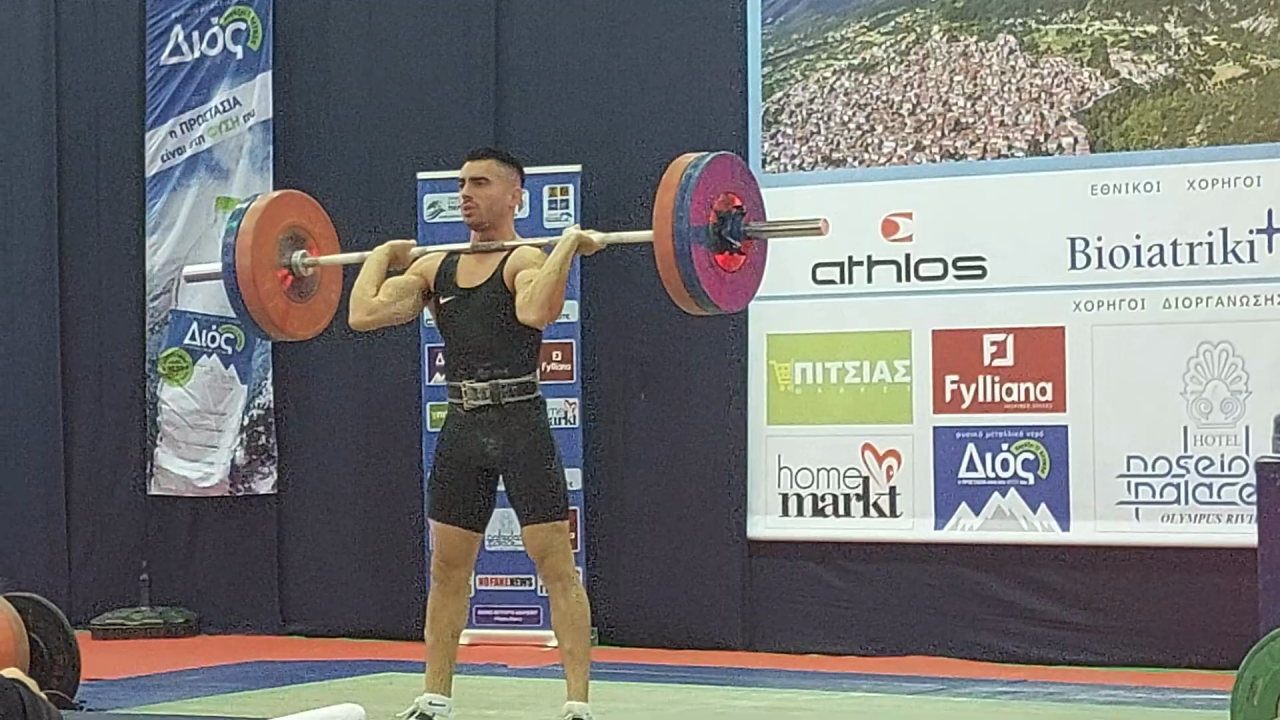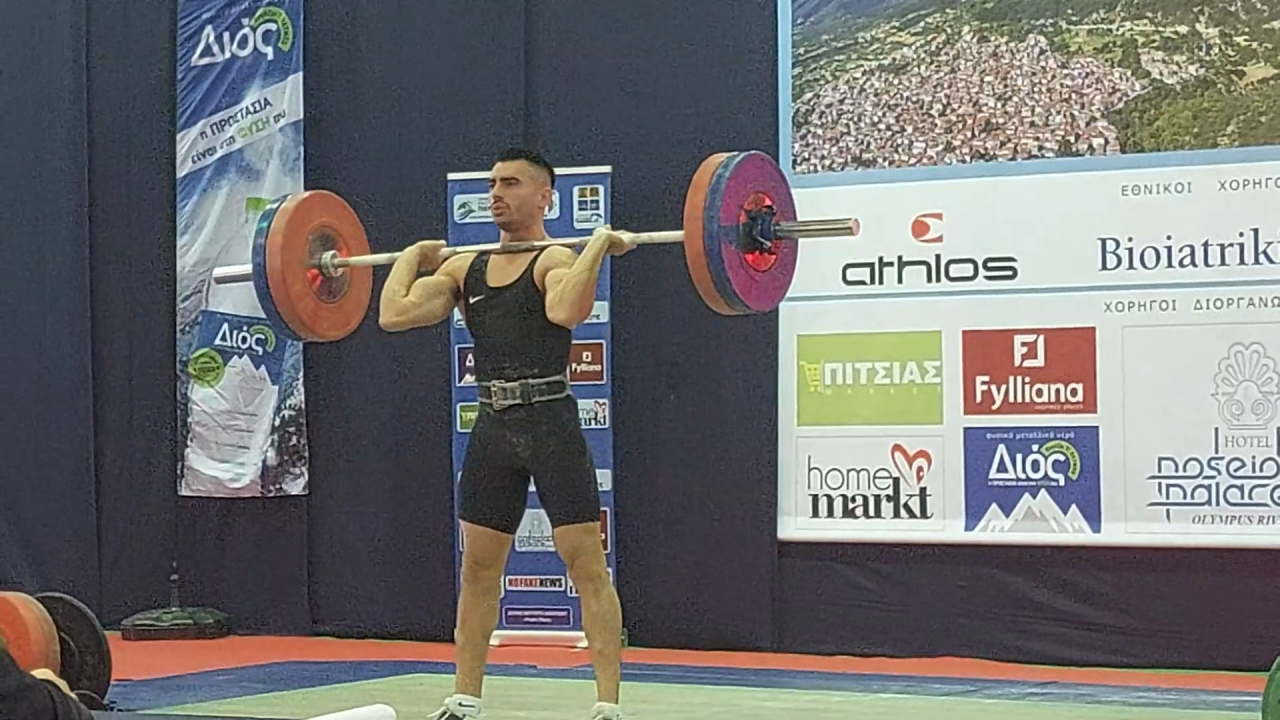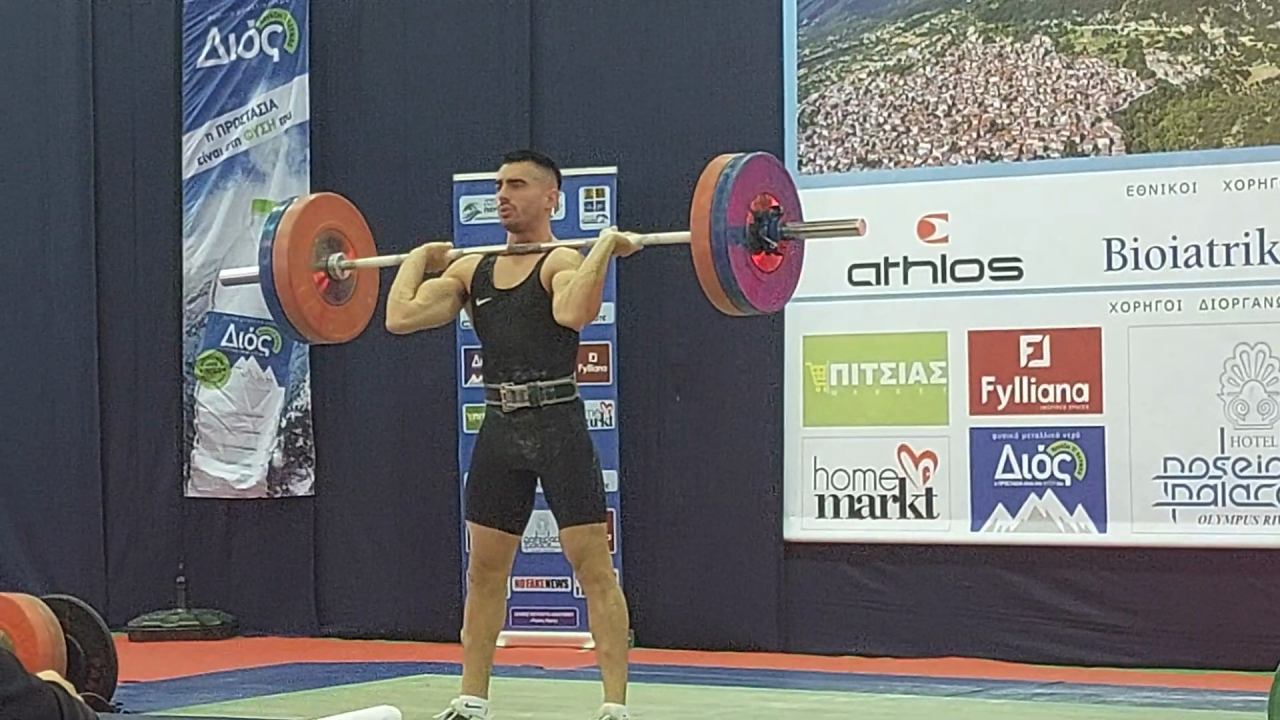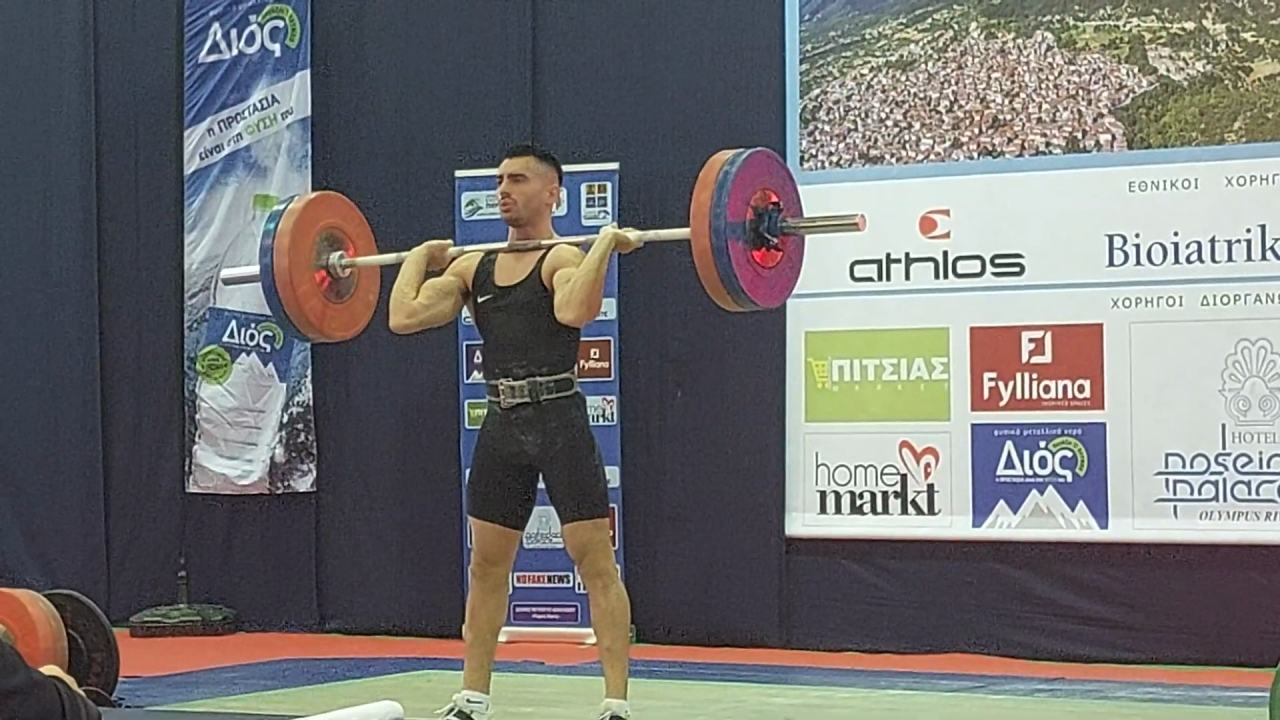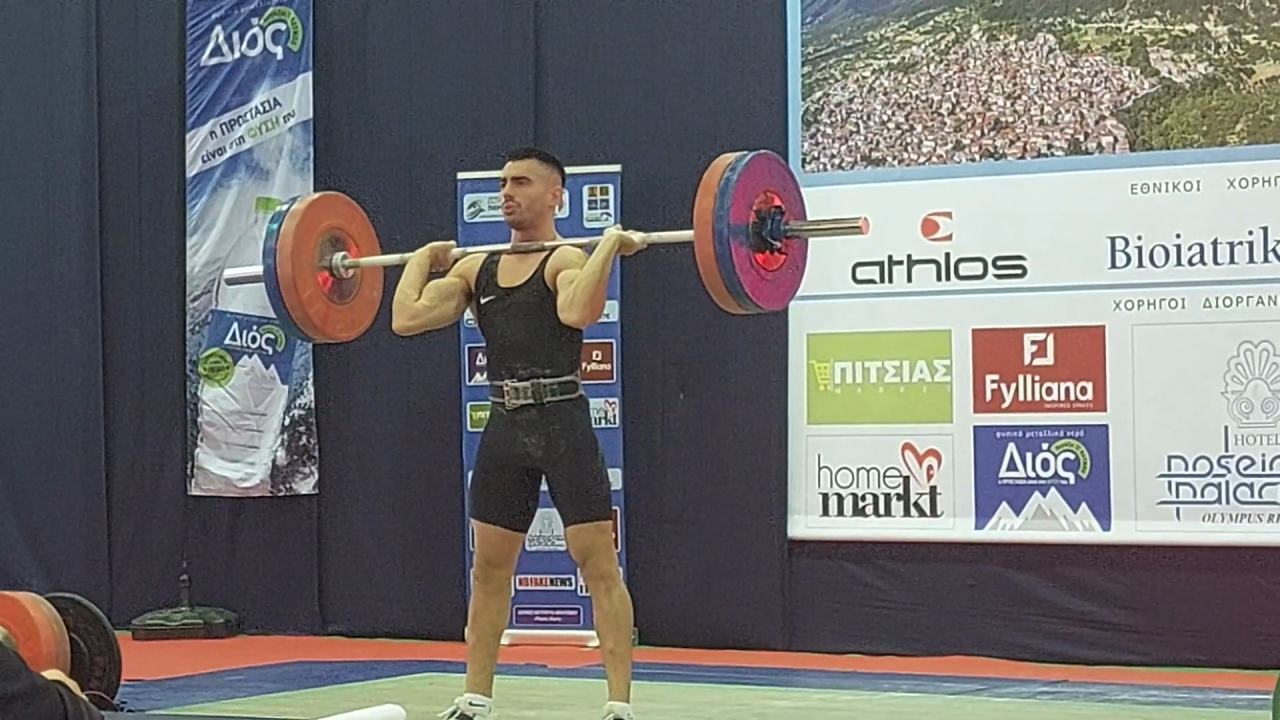
dt=0.5s
person 1, frame 1
left shoulder: (527, 260)
right shoulder: (433, 266)
left elbow: (534, 312)
right elbow: (363, 314)
left wrist: (568, 243)
right wrist: (380, 256)
left hip: (519, 422)
right hip: (461, 427)
left knee: (555, 564)
right knee: (446, 568)
person 1, frame 2
left shoulder: (557, 260)
right shoulder: (465, 267)
left elbow: (565, 311)
right elbow: (394, 315)
left wrist: (598, 244)
right wrist: (411, 257)
left hip: (549, 422)
right hip: (491, 427)
left knee: (587, 566)
right knee: (477, 569)
person 1, frame 3
left shoulder: (564, 262)
right shoulder: (471, 269)
left elbow: (571, 313)
right elbow: (400, 317)
left wrist: (605, 245)
right wrist: (417, 259)
left hip: (557, 424)
right hip: (499, 429)
left knee: (594, 568)
right knee: (484, 571)
person 1, frame 4
left shoulder: (565, 258)
right shoulder: (473, 266)
left elbow: (573, 312)
right elbow: (404, 318)
left wrist: (606, 243)
right wrist: (419, 258)
left hip: (558, 420)
right hip: (501, 426)
left knee: (596, 564)
right knee: (486, 566)
person 1, frame 5
left shoulder: (568, 260)
right shoulder: (475, 269)
left elbow: (576, 313)
right elbow: (406, 319)
left wrist: (610, 244)
right wrist: (422, 259)
left hip: (560, 421)
right hip: (504, 427)
left knee: (599, 566)
right knee: (488, 569)
